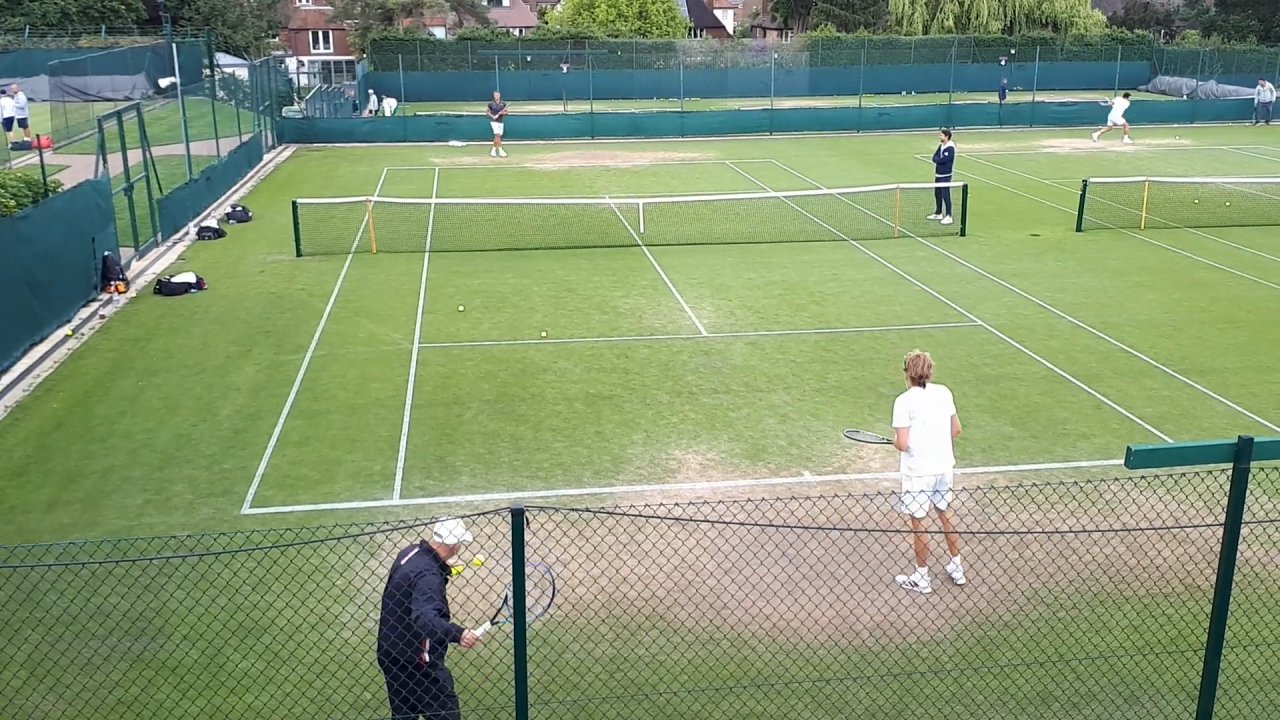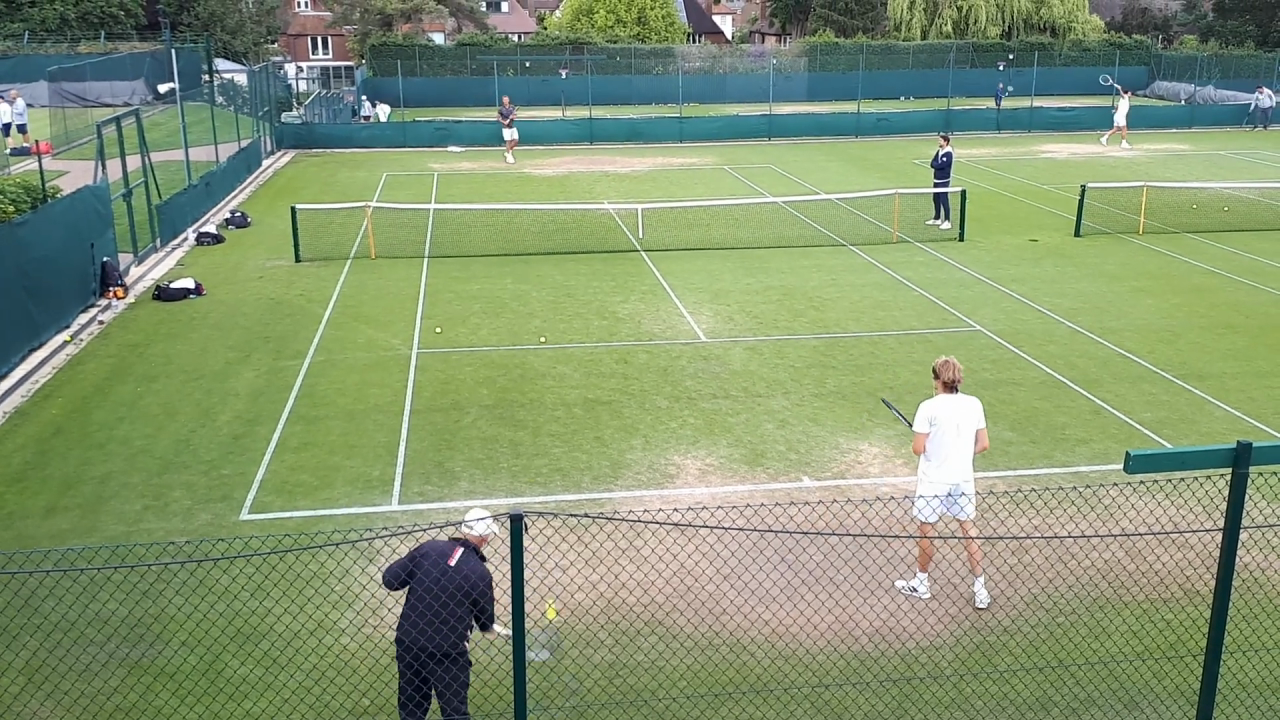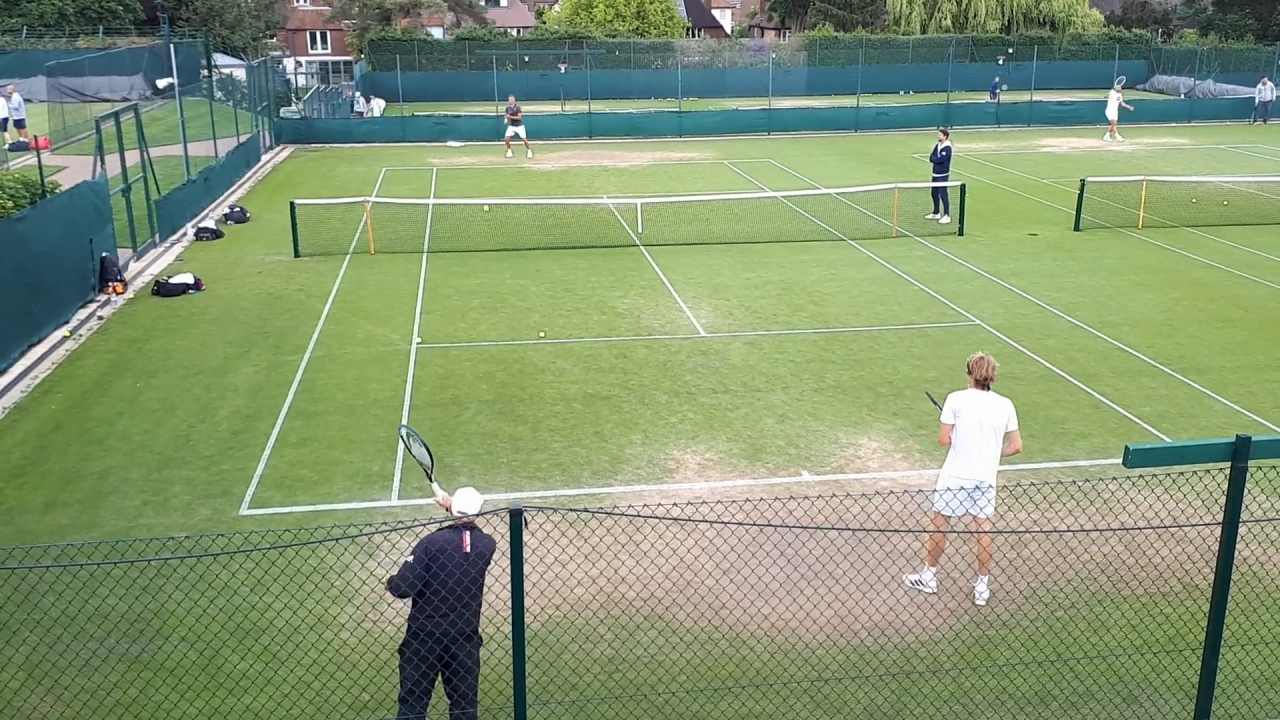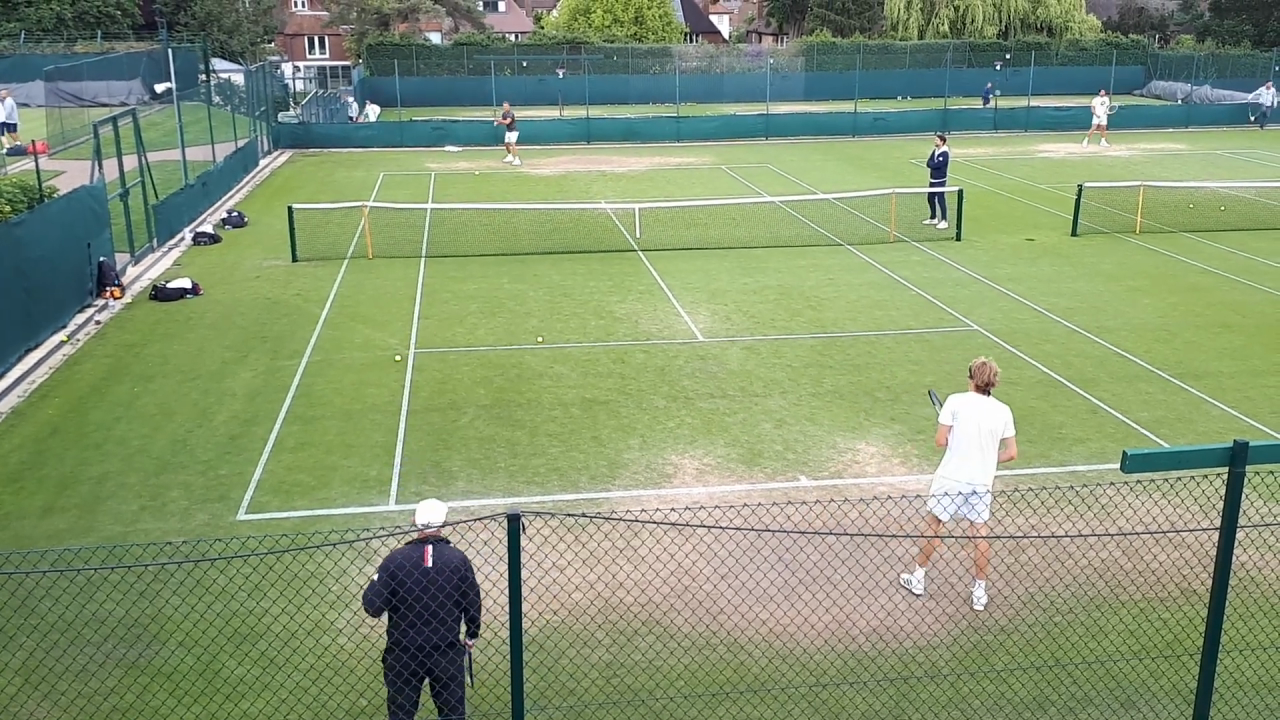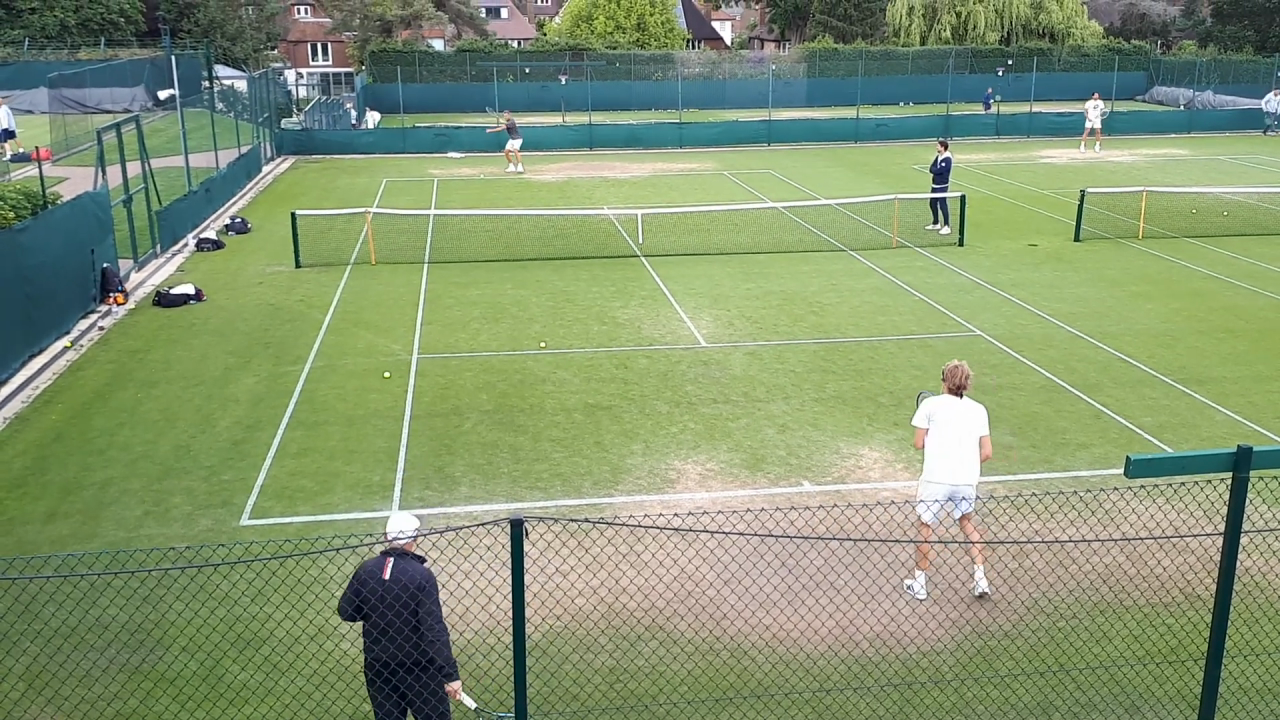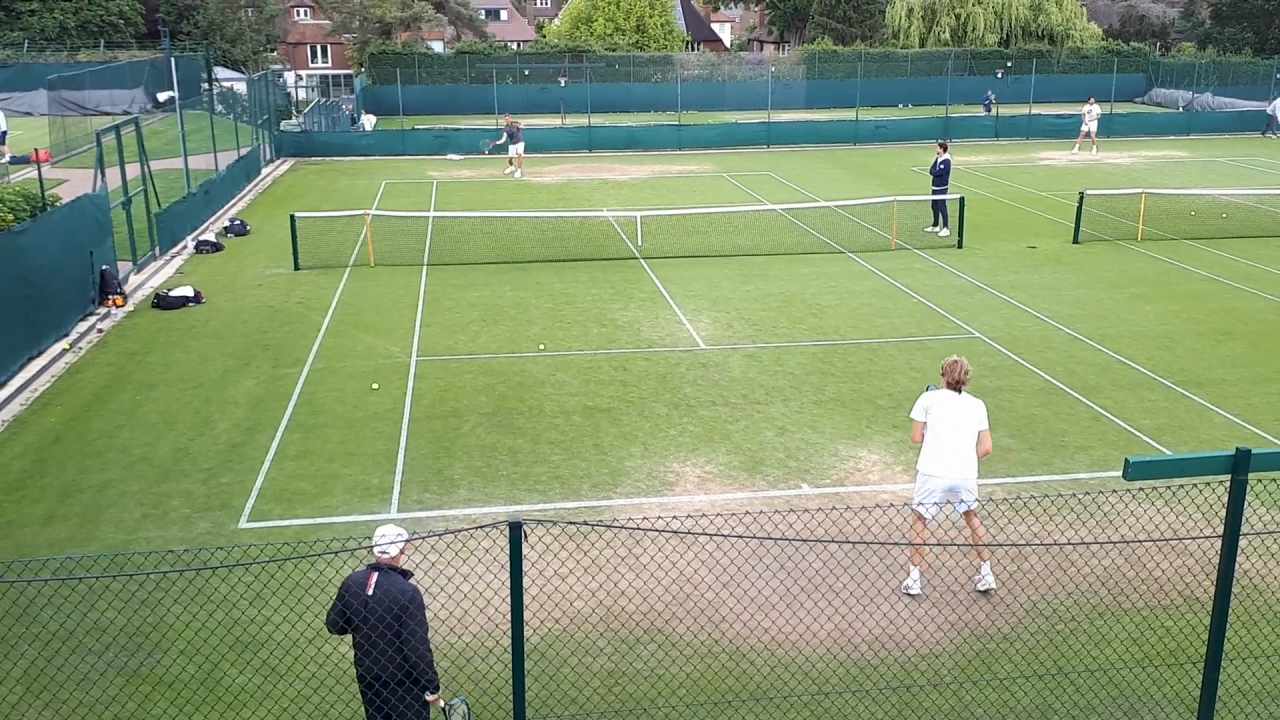
dt=0.4s
person 1, frame 1
left shoulder: (904, 401)
right shoulder: (944, 393)
left elbow: (902, 444)
right elbow: (956, 430)
left wrist: (895, 438)
left hip: (918, 472)
right hip: (944, 467)
left knee: (918, 523)
right knee: (946, 514)
left ankle: (922, 578)
right ankle: (956, 567)
person 1, frame 2
left shoulder: (929, 407)
right shoulder: (974, 404)
left elbow: (918, 449)
right elbow: (984, 444)
left wrist: (924, 443)
left hip: (934, 480)
right hip: (963, 479)
left knee: (927, 530)
right knee: (969, 530)
left ankle: (921, 584)
right ankle: (980, 589)
person 1, frame 3
left shoulder: (956, 399)
right shoulder: (1005, 405)
left elbow: (944, 440)
right elbow: (1017, 446)
left hip: (956, 475)
right hip: (985, 478)
left knee: (940, 523)
right knee: (983, 529)
left ankle: (928, 577)
right ankle: (982, 587)
person 1, frame 4
left shoulder: (956, 401)
right shoulder: (1003, 411)
left elbow: (940, 441)
right elbow: (1011, 453)
left hip: (951, 478)
right hip: (981, 482)
left knee: (933, 526)
right knee: (980, 534)
left ankle: (918, 578)
right ankle: (979, 592)
person 1, frame 5
left shoulder: (930, 404)
right shoulder: (979, 410)
left elbow: (918, 444)
right elbow: (987, 453)
left hip: (936, 480)
right hip: (966, 481)
left knee: (925, 528)
right knee: (968, 524)
left ankle: (919, 583)
right ankle: (979, 577)
person 1, frame 6
left shoulder: (928, 399)
right shoulder: (978, 405)
left elbow: (916, 438)
right elbow: (986, 447)
left hip: (933, 474)
right hip: (966, 475)
left knee: (919, 522)
right knee: (973, 519)
left ankle: (914, 579)
right ankle: (986, 573)
person 2, frame 1
left shoulder: (411, 553)
right shoulder: (429, 575)
right elbow: (424, 619)
right wrist: (458, 634)
left hip: (391, 654)
right hip: (417, 662)
person 2, frame 2
left shoulder: (428, 549)
right shoulder: (478, 574)
left elbow: (390, 579)
right elbow: (485, 617)
right wrist: (490, 628)
left hip: (407, 644)
right hip: (447, 653)
person 2, frame 3
left shoulder: (432, 542)
right shoulder: (487, 545)
left elbow: (402, 587)
left wrist: (391, 583)
right wrist: (452, 506)
left hip: (423, 636)
right hip: (464, 638)
person 2, frame 4
left shoulder: (396, 559)
right shoulder: (458, 559)
left elbow: (373, 606)
right elbow: (472, 604)
left wrist: (398, 600)
right wrist: (472, 634)
left hip: (403, 652)
right hip: (446, 651)
person 2, frame 5
left shoulder: (365, 570)
right shoulder: (421, 575)
left elbow: (346, 612)
right elbow: (434, 630)
right wrist: (450, 674)
left hip: (378, 666)
right hip: (418, 668)
person 2, frame 6
left shoulder: (352, 583)
right shoulder: (407, 592)
left elbow: (334, 625)
right elbow: (418, 648)
right wrist: (432, 687)
left hip: (368, 679)
right hip: (403, 684)
